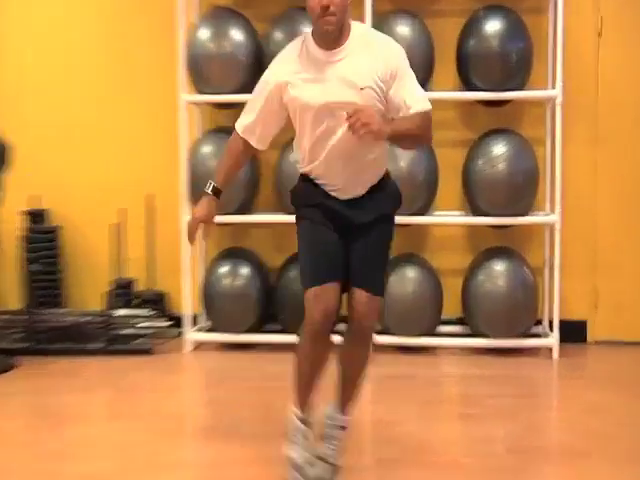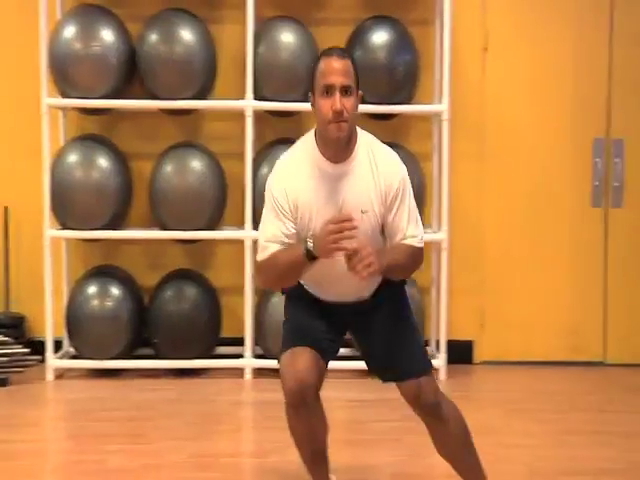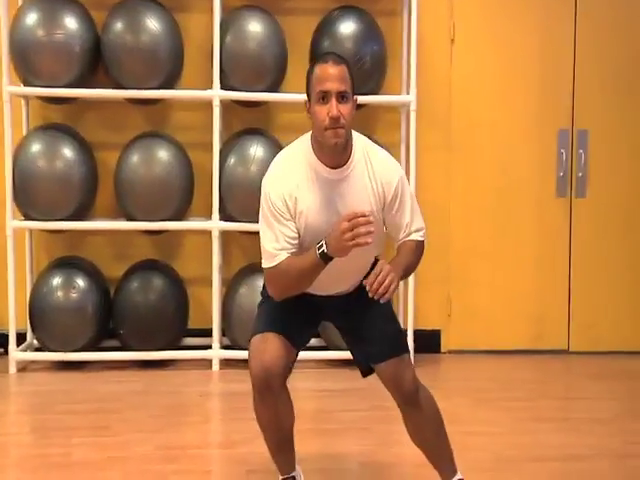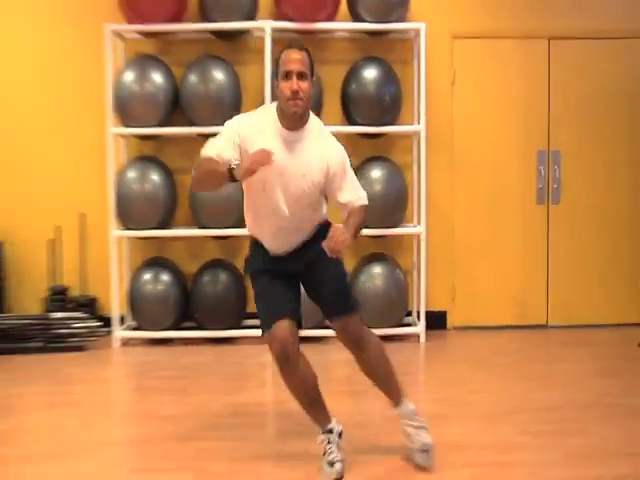
dt=0.3s
person 1, frame 1
left shoulder: (383, 53)
right shoulder: (284, 69)
left elbow: (423, 128)
right elbow: (247, 136)
left wrist: (385, 129)
right wrist: (210, 194)
left hip: (370, 198)
right hip: (317, 196)
left knee: (364, 317)
right knee: (322, 311)
person 1, frame 2
left shoulder: (388, 166)
right shoulder: (287, 174)
left elbow: (412, 253)
right elbow: (268, 276)
left wrist: (380, 262)
right wrist: (315, 249)
left hip: (377, 294)
right hip: (311, 297)
left knee: (428, 398)
right knee: (298, 382)
person 1, frame 3
left shoulder: (383, 168)
right shoulder: (281, 178)
left elbow: (414, 238)
right elbow: (276, 285)
left wrist: (395, 268)
right wrist: (329, 249)
left hip: (359, 286)
right hip: (293, 287)
left knee: (404, 383)
right knee: (265, 369)
person 1, frame 4
left shoulder: (326, 147)
right shoulder: (247, 126)
left elbow: (357, 204)
right elbow: (200, 178)
left wrist: (348, 229)
right wrist: (236, 170)
left hip: (313, 245)
right hip: (266, 252)
left knee: (352, 331)
right knee: (284, 344)
left ankle: (406, 411)
right ankle: (328, 431)
